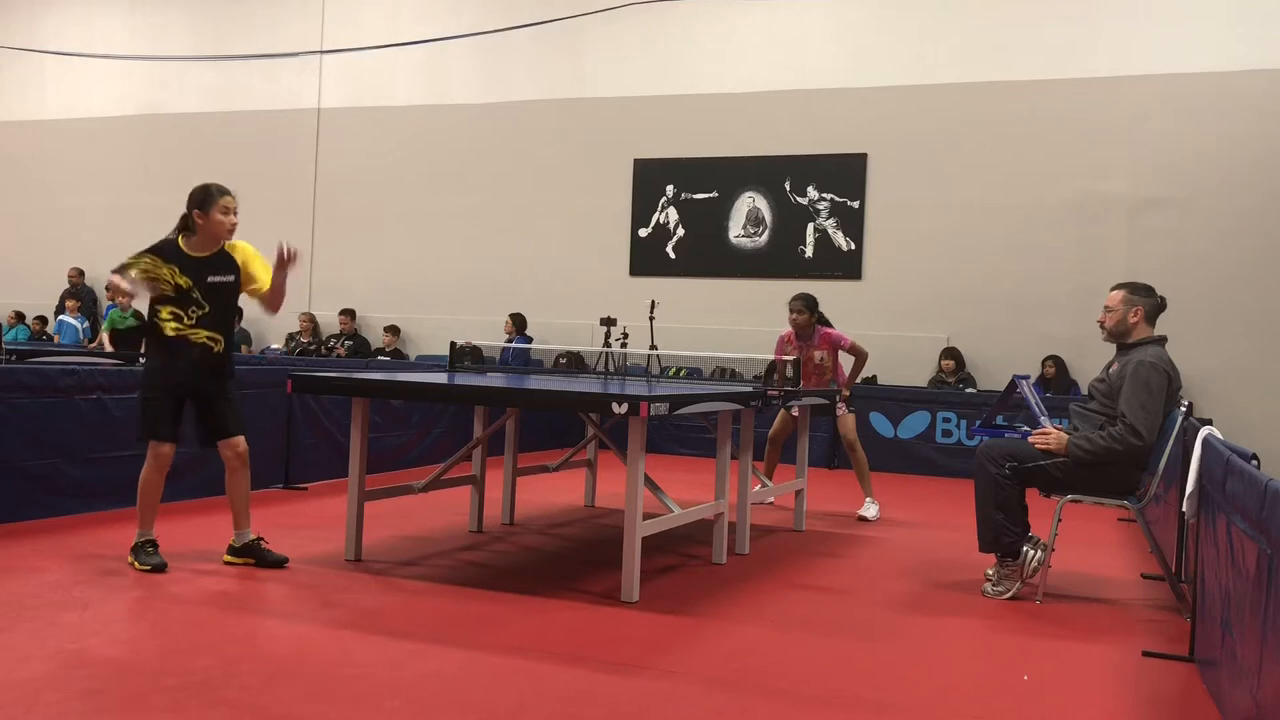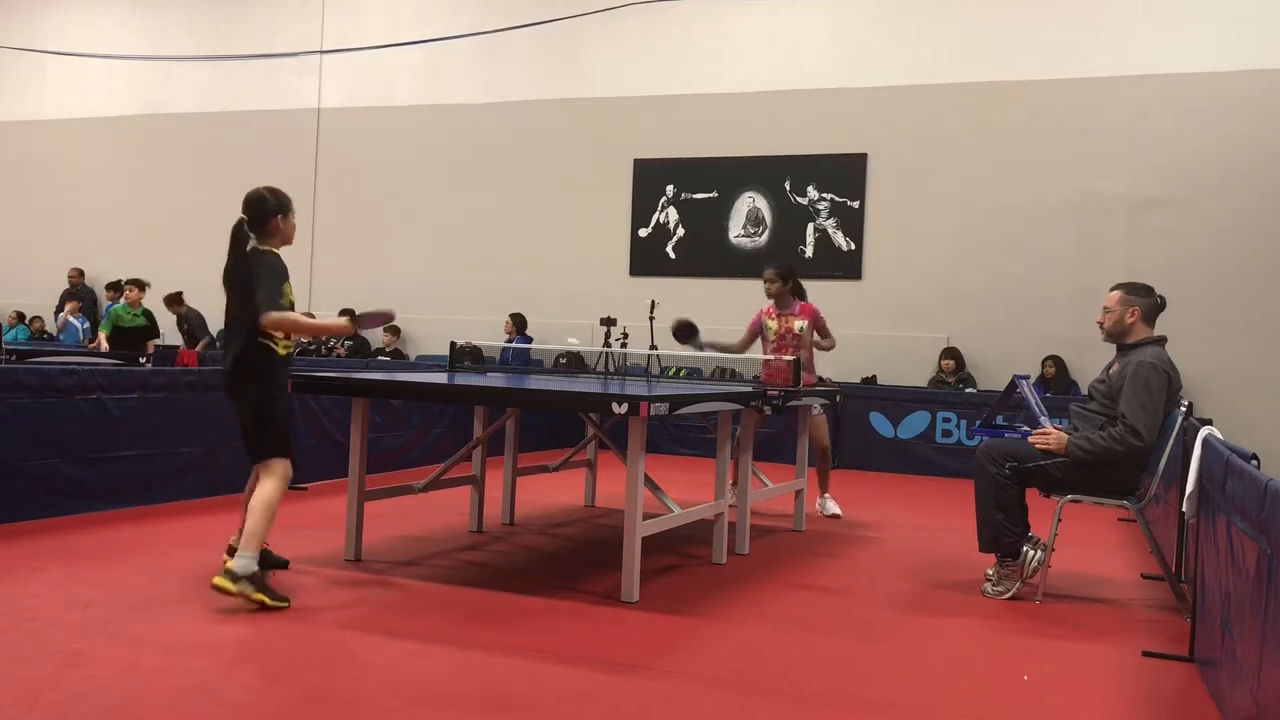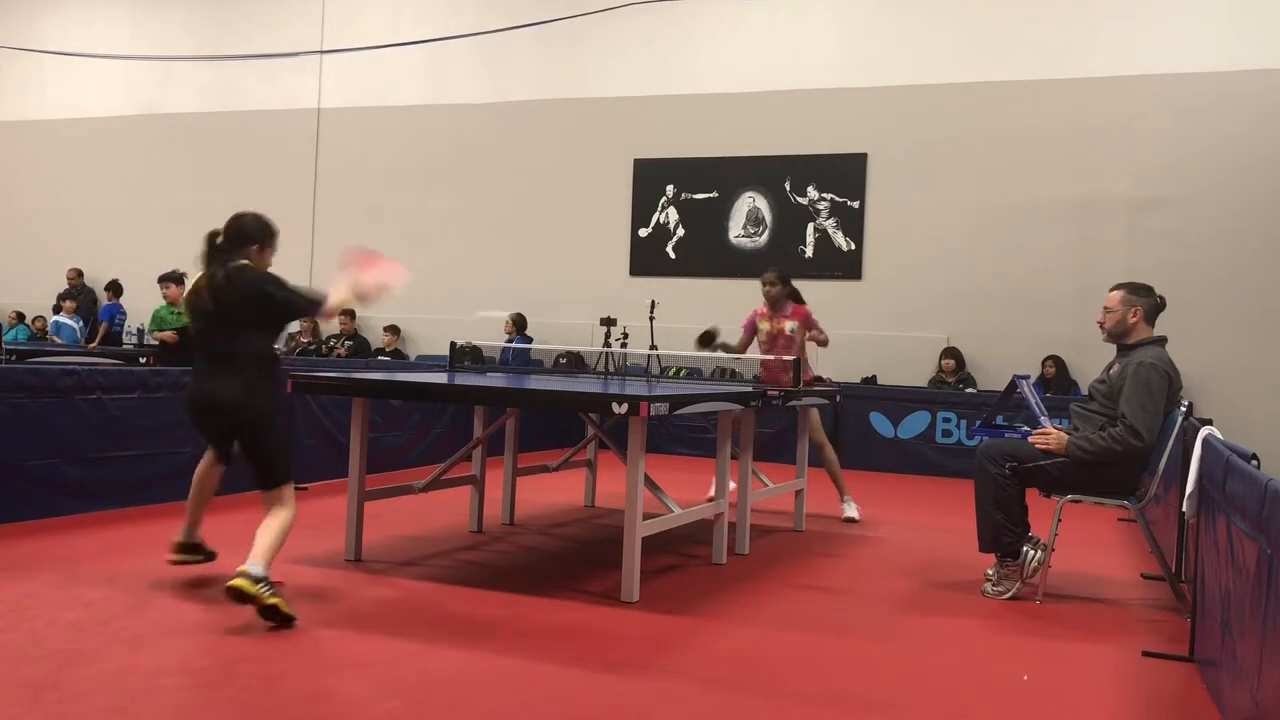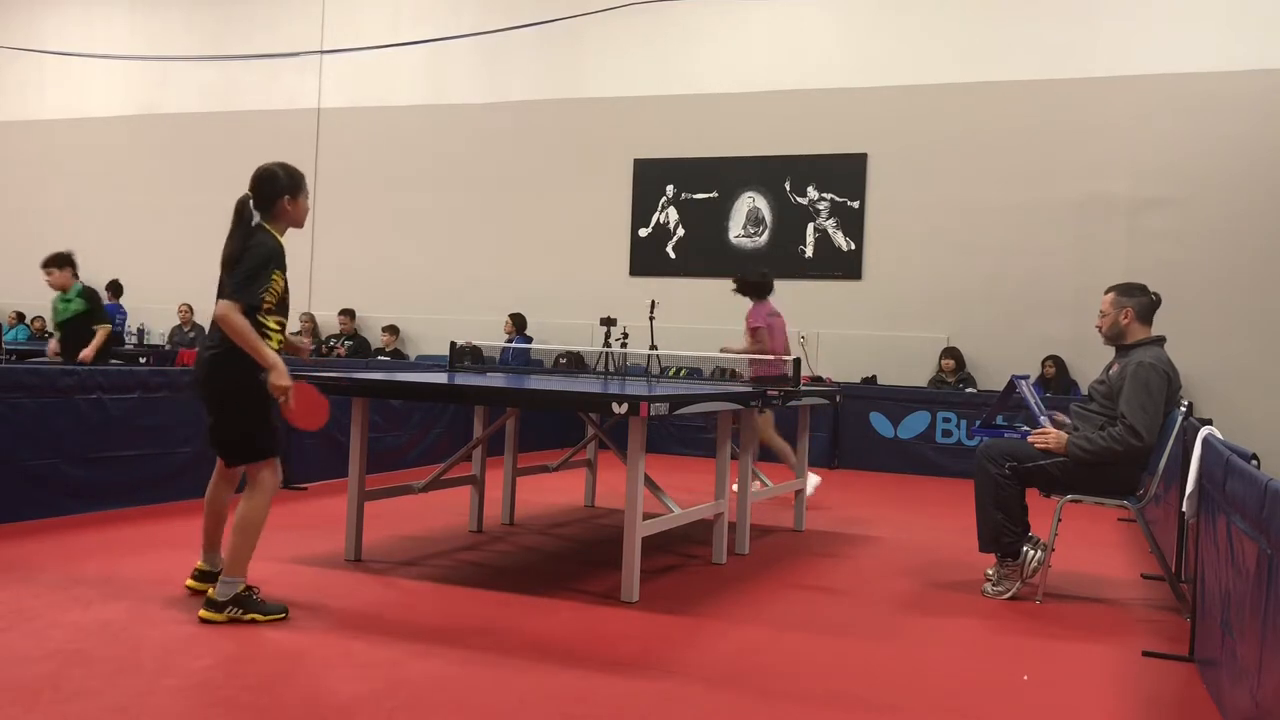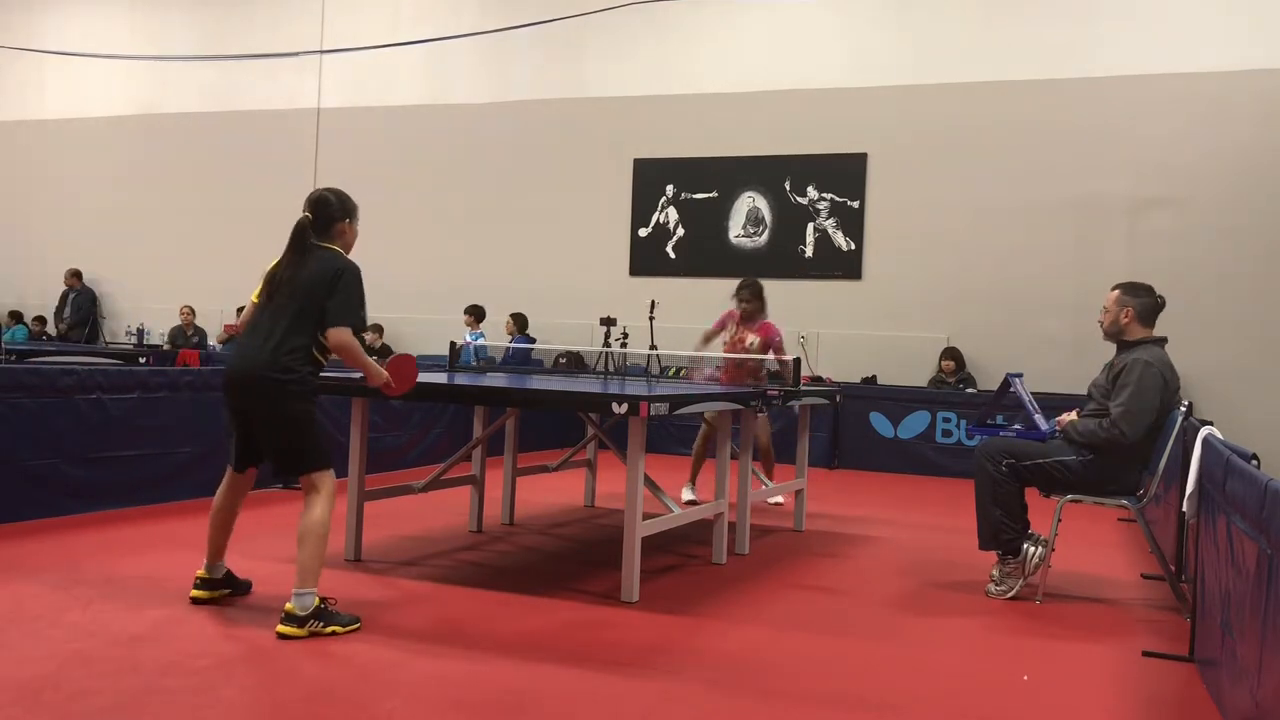
dt=1s
person 1, frame 1
left shoulder: (239, 255)
right shoulder: (163, 253)
left elbow: (273, 303)
right elbow: (116, 276)
left wrist: (281, 270)
right wrist: (125, 285)
left hip: (214, 371)
right hip: (165, 369)
left knee: (236, 451)
right knee: (161, 453)
left ankle: (243, 542)
right ankle: (143, 541)
person 1, frame 2
left shoulder: (243, 259)
right shoulder: (269, 263)
right elbow: (270, 318)
right wrist: (331, 327)
left hip: (244, 374)
right hip: (260, 377)
left knee: (260, 460)
right knee: (276, 470)
left ankle: (248, 546)
right ankle: (240, 571)
person 1, frame 3
left shoulder: (207, 286)
right shoulder: (260, 282)
right elbow: (321, 308)
right wrist: (349, 289)
left hip: (204, 397)
right hip: (249, 401)
left knee: (216, 456)
right knee: (281, 501)
left ankle: (188, 539)
right ankle: (252, 575)
person 1, frame 4
left shoulder: (254, 242)
right shoulder: (264, 250)
right elbow: (227, 312)
left wrist: (284, 342)
right wrist: (273, 364)
left hip: (223, 371)
right hip: (236, 376)
left knee: (229, 469)
right knee: (265, 477)
left ankle: (209, 567)
right ankle: (225, 594)
person 1, frame 5
left shoulder: (285, 262)
right shoulder: (342, 269)
left elbow: (244, 324)
right elbow: (338, 338)
right wrist: (373, 371)
left hip: (239, 374)
right hip: (282, 383)
left knee: (240, 473)
right knee: (320, 486)
left ankle: (211, 575)
right ankle: (302, 608)
person 2, frame 1
left shoulder: (1147, 364)
right shoulder: (1131, 356)
left elbow: (1133, 437)
left wrist: (1069, 445)
right wrist: (1066, 433)
left hip: (1109, 468)
right hip: (1094, 455)
left knee: (993, 455)
right knee: (996, 452)
left ankle: (1013, 554)
right ankle: (1020, 545)
person 2, frame 2
left shoulder: (1147, 365)
right shoulder: (1131, 356)
left elbow: (1133, 438)
left wrist: (1069, 446)
right wrist: (1067, 434)
left hip: (1109, 469)
right hip: (1094, 456)
left knee: (993, 454)
right knee: (998, 452)
left ankle: (1012, 554)
right ankle: (1020, 545)
person 2, frame 3
left shoulder: (1147, 365)
right shoulder: (1131, 357)
left elbow: (1133, 438)
left wrist: (1070, 445)
right wrist: (1067, 434)
left hip: (1108, 469)
right hip: (1093, 455)
left knee: (994, 455)
right knee: (997, 451)
left ankle: (1013, 554)
right ankle: (1020, 544)
person 2, frame 4
left shoulder: (1146, 366)
right shoulder: (1131, 357)
left elbow: (1133, 438)
left wrist: (1070, 444)
right wrist: (1073, 425)
left hip: (1107, 469)
right hip: (1095, 456)
left knee: (994, 455)
right knee: (998, 452)
left ankle: (1012, 553)
right ankle: (1019, 544)
person 2, frame 5
left shoulder: (1144, 365)
right shoulder: (1134, 356)
left elbow: (1120, 431)
left wrist: (1072, 427)
right wrist: (1077, 420)
left hip: (1106, 467)
right hip: (1094, 453)
left knee: (993, 453)
right knee: (998, 449)
left ankle: (1014, 551)
right ankle: (1020, 542)
person 3, frame 1
left shoulder: (830, 337)
right shoulder: (785, 340)
left elbow: (862, 355)
left wrist: (847, 386)
left knee: (850, 440)
right knee: (774, 437)
left ankle: (870, 501)
person 3, frame 2
left shoulder: (809, 312)
right shoulder: (763, 316)
left elbow: (830, 340)
right elbow: (739, 348)
left wrist: (822, 345)
right wrist: (709, 345)
left hip: (805, 386)
left knee: (822, 445)
left ankle: (824, 496)
right ankle: (735, 489)
person 3, frame 3
left shoulder: (802, 313)
right shoulder: (758, 316)
left elbow: (823, 338)
right elbow: (739, 350)
left wrist: (820, 338)
right wrist: (722, 346)
left knee: (818, 440)
left ankle: (846, 499)
person 3, frame 4
left shoulder: (755, 312)
right shoulder: (774, 312)
left elbow: (766, 347)
right elbow: (785, 349)
left wrist: (737, 351)
left hip: (765, 377)
right hip: (779, 375)
left knee: (767, 435)
right knee: (748, 424)
left ankle: (806, 476)
right ankle: (751, 480)
person 3, frame 5
left shoulder: (770, 330)
right shoulder: (729, 317)
right elbow: (707, 338)
right hip: (726, 385)
left knee: (763, 444)
right knee: (706, 433)
right ankle: (690, 486)
